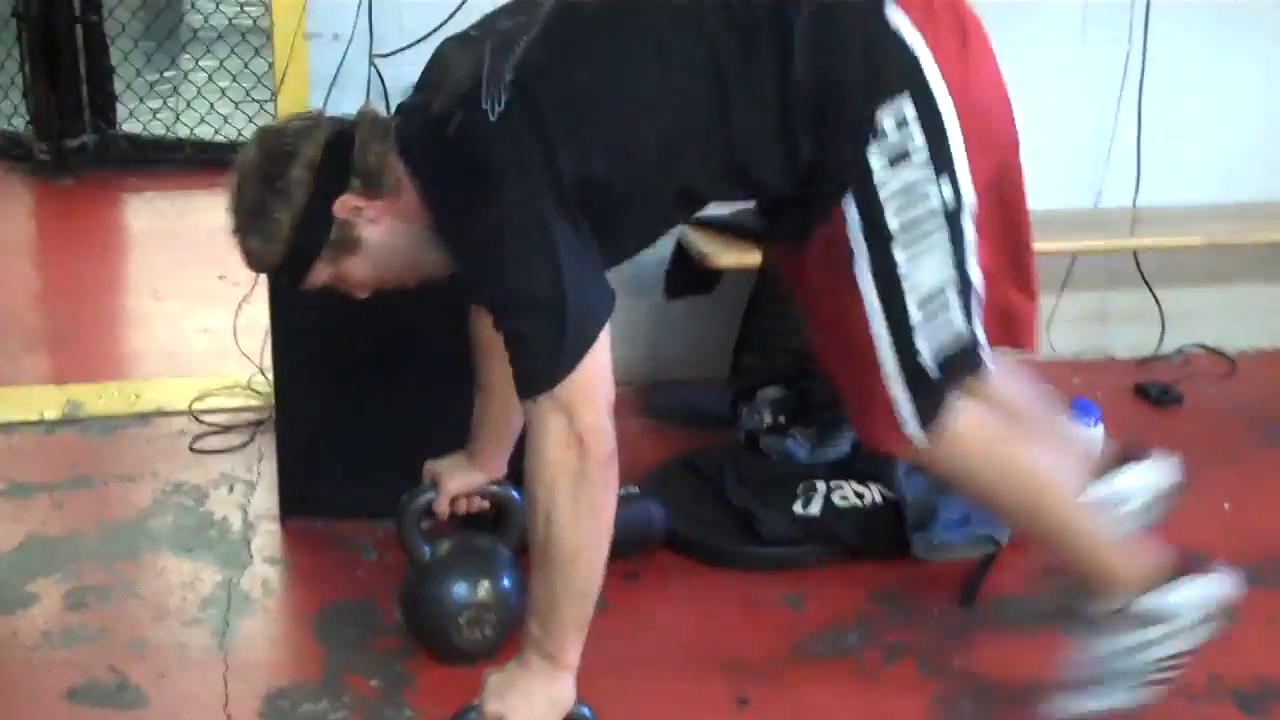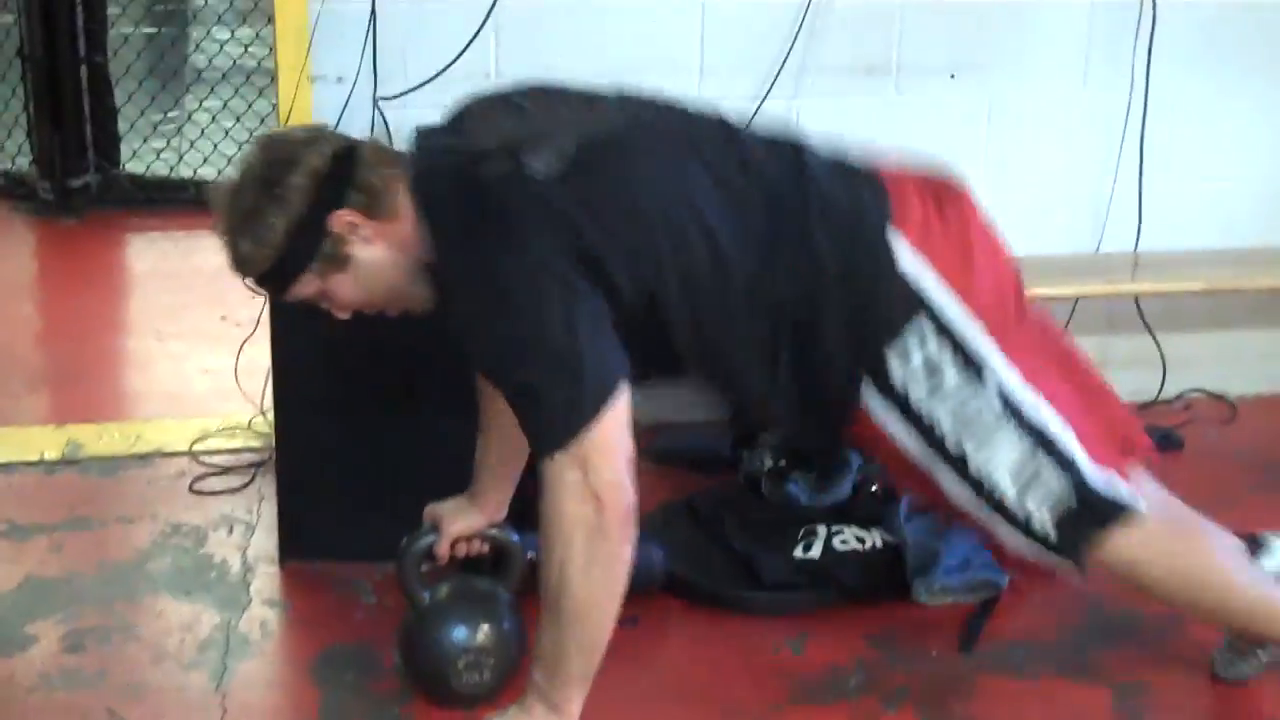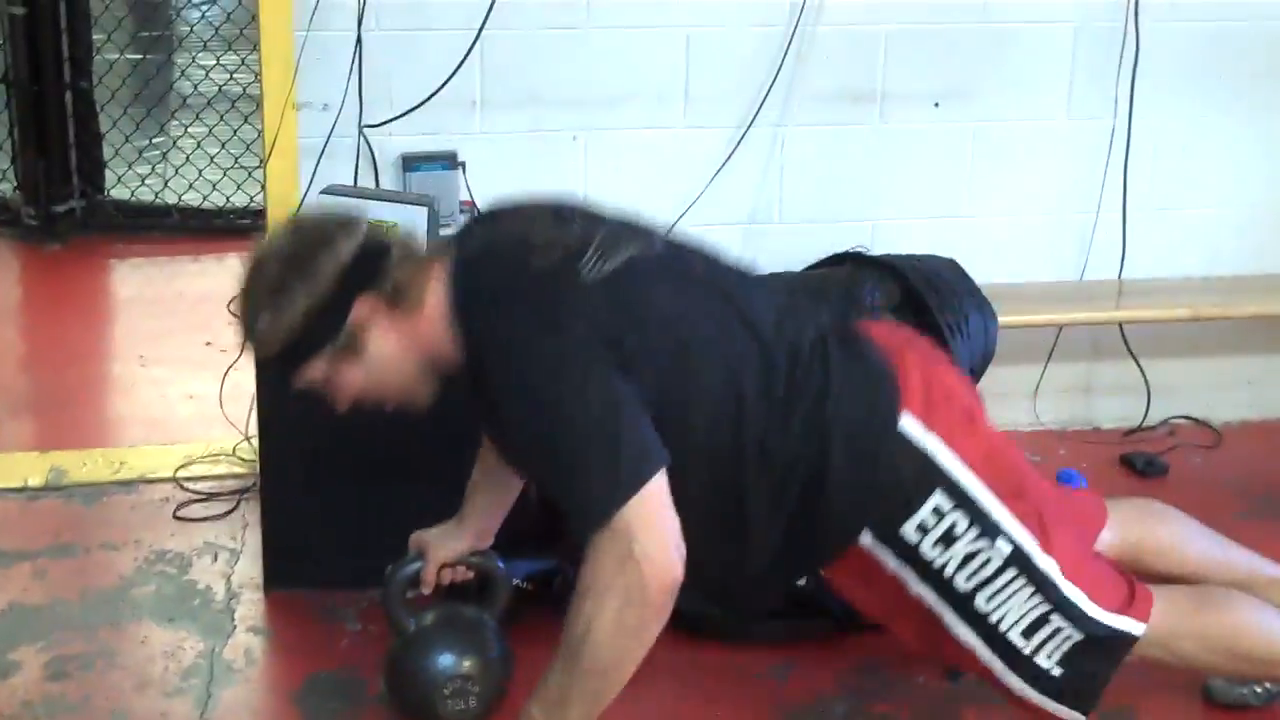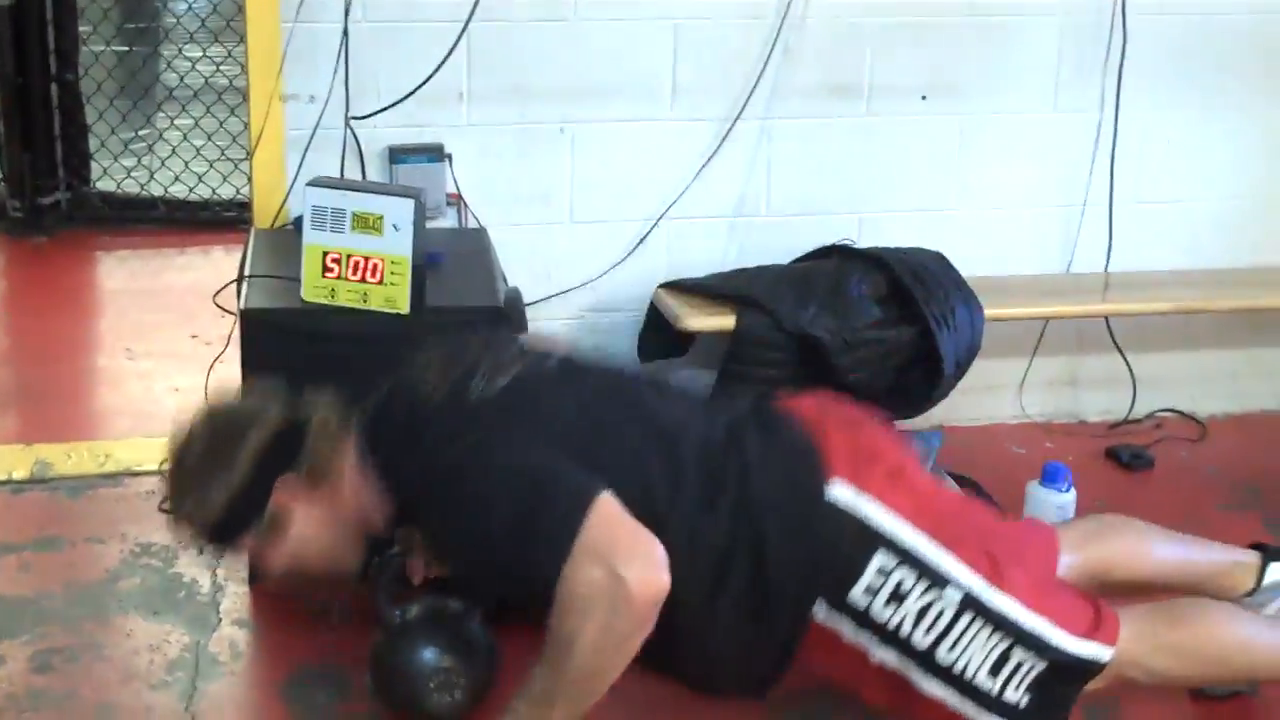
dt=0.2s
person 1, frame 1
left shoulder: (506, 204)
right shoulder: (433, 131)
left elbow: (578, 430)
right elbow: (504, 296)
right wrist: (485, 457)
left knee: (915, 402)
right knee: (918, 346)
left ankle: (1149, 590)
right ankle: (1104, 481)
person 1, frame 2
left shoulder: (503, 242)
right shoulder: (453, 170)
left elbow: (598, 487)
right elbow: (518, 348)
right wrist: (486, 499)
left hip: (887, 290)
right hip: (871, 239)
left knee: (1082, 508)
right knee: (1057, 447)
person 1, frame 3
left shoulder: (537, 337)
right shoulder: (487, 262)
left elbow: (644, 563)
right wrist: (471, 525)
left hip: (878, 462)
right hip: (863, 381)
left knee: (1105, 629)
right knee: (1081, 536)
person 1, frame 4
left shoulder: (444, 460)
right shoulder: (414, 404)
left elbow: (629, 581)
right wrist: (455, 548)
left hip: (820, 537)
right hip: (798, 452)
right knee: (1049, 561)
